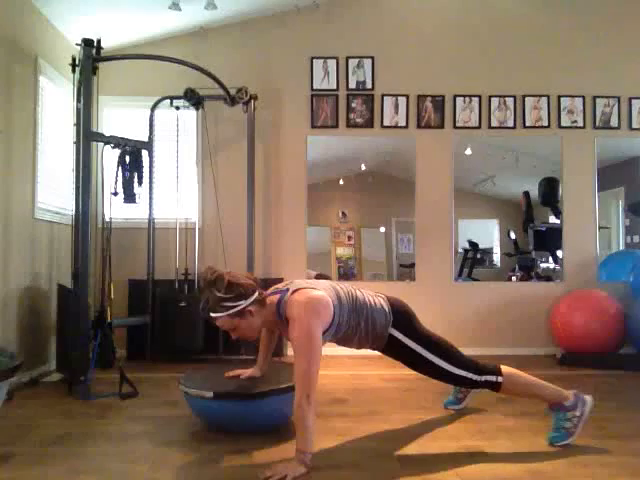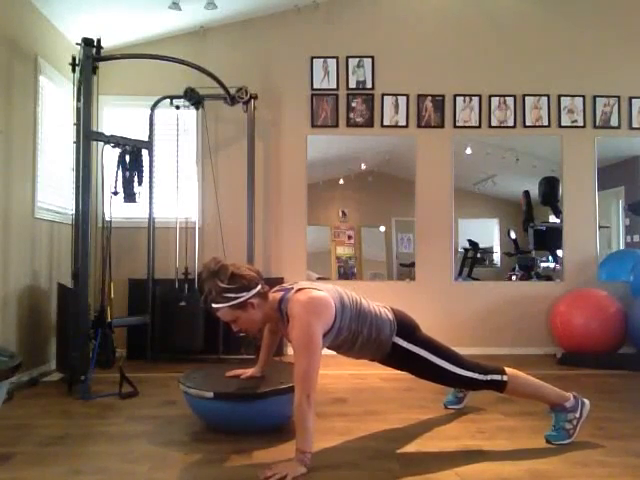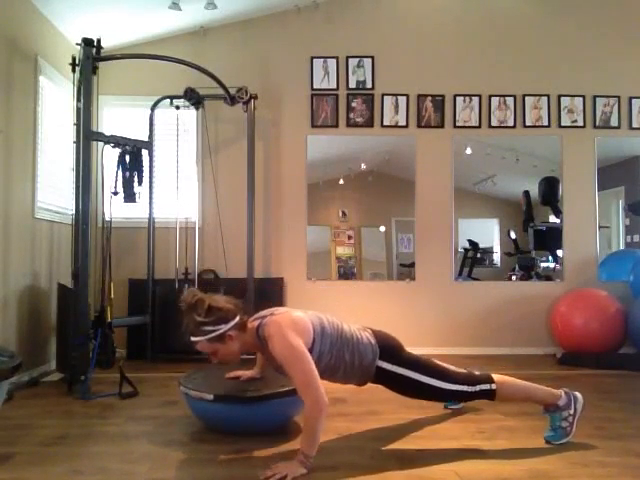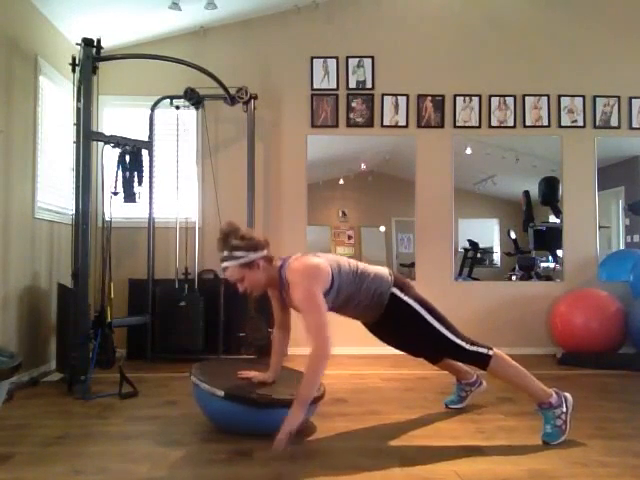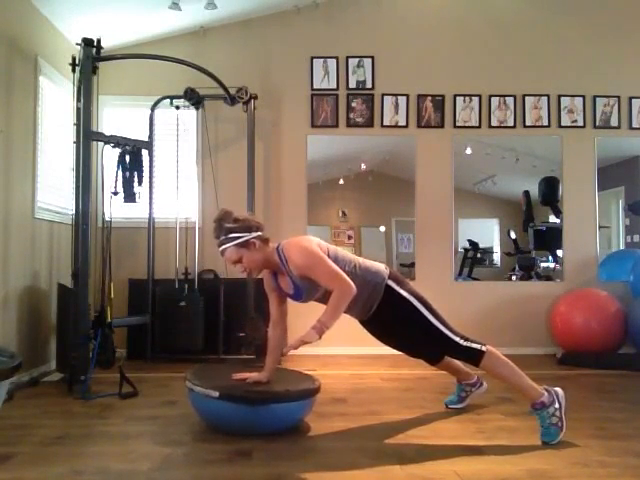
dt=0.7s
person 1, frame 1
left shoulder: (302, 312)
right shoulder: (268, 298)
left elbow: (305, 395)
right elbow: (271, 327)
right wrist: (258, 367)
left hip: (392, 324)
right hip: (378, 320)
left knee: (472, 372)
left ankle: (568, 401)
right ankle: (463, 390)
person 1, frame 2
left shoulder: (303, 312)
right shoulder: (275, 298)
left elbow: (305, 395)
right elbow: (273, 327)
right wrist: (259, 368)
left hip: (394, 337)
right hip: (380, 331)
left knee: (479, 375)
left ankle: (568, 403)
right ankle: (461, 389)
person 1, frame 3
left shoulder: (279, 336)
right shoulder: (256, 325)
left elbow: (318, 403)
right wrist: (258, 369)
left hip: (378, 360)
right hip: (365, 348)
left knee: (474, 388)
right knee: (424, 369)
left ankle: (560, 400)
right ankle: (462, 371)
person 1, frame 4
left shoulder: (300, 276)
right shoulder: (275, 280)
left elbow: (321, 348)
right elbow: (282, 328)
left wrist: (299, 409)
right wrist: (271, 373)
left hip: (392, 298)
right hip: (374, 312)
left knee: (467, 349)
right knee: (427, 351)
left ankle: (553, 402)
right ankle: (468, 382)
person 1, frame 5
left shoulder: (297, 252)
right shoulder: (271, 276)
left elbow: (346, 287)
right elbow: (277, 325)
left wrist: (317, 330)
right wrist: (266, 373)
left hip: (386, 292)
right hip: (368, 312)
left knee: (456, 345)
right knee: (426, 351)
left ankle: (544, 399)
right ankle: (469, 382)
